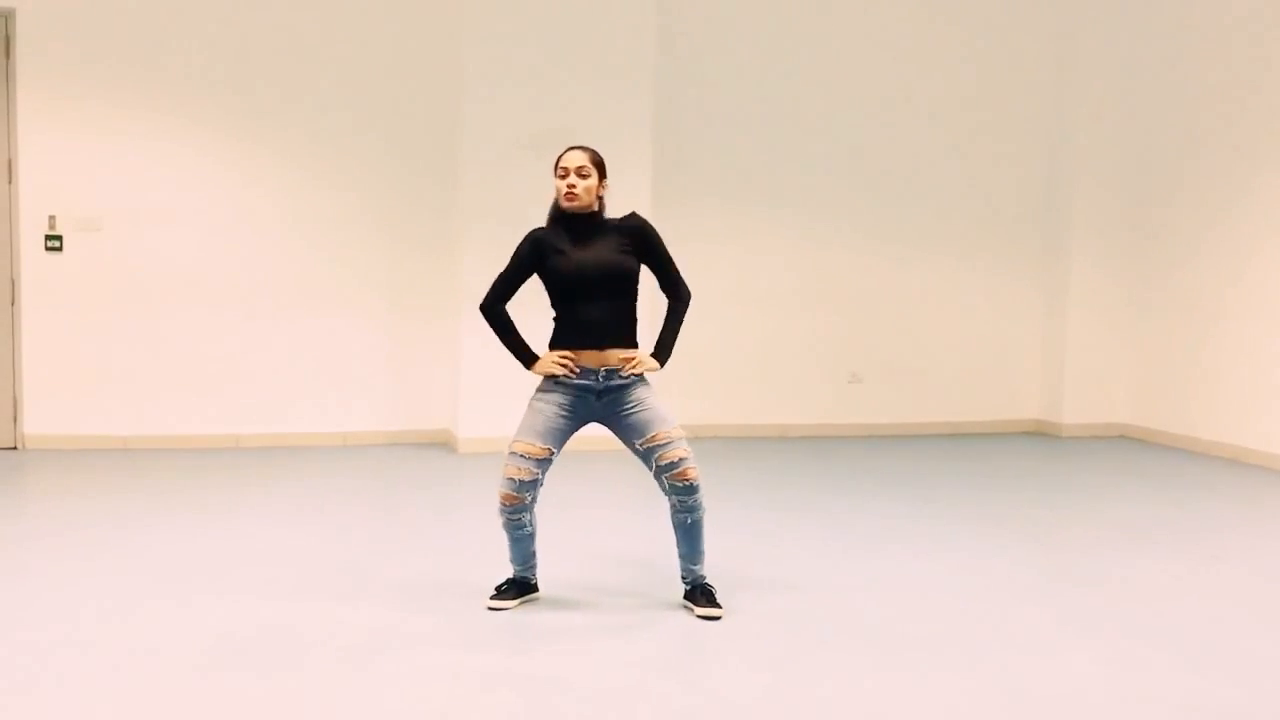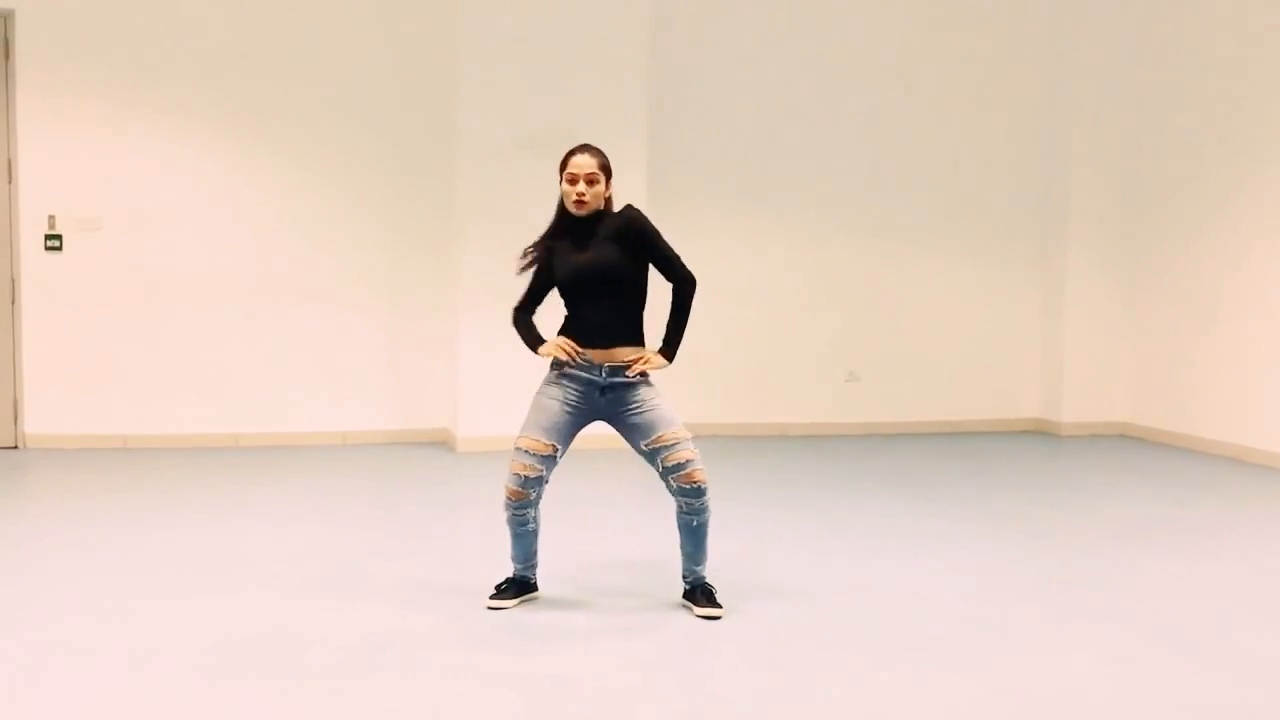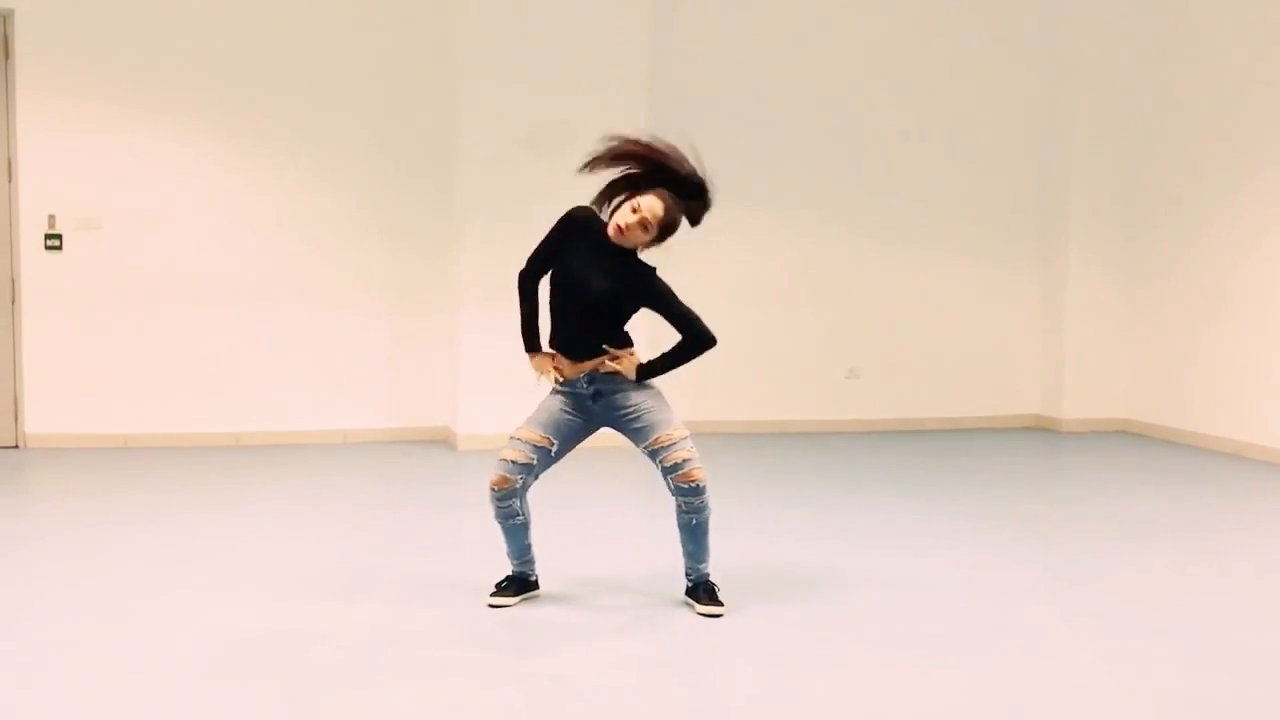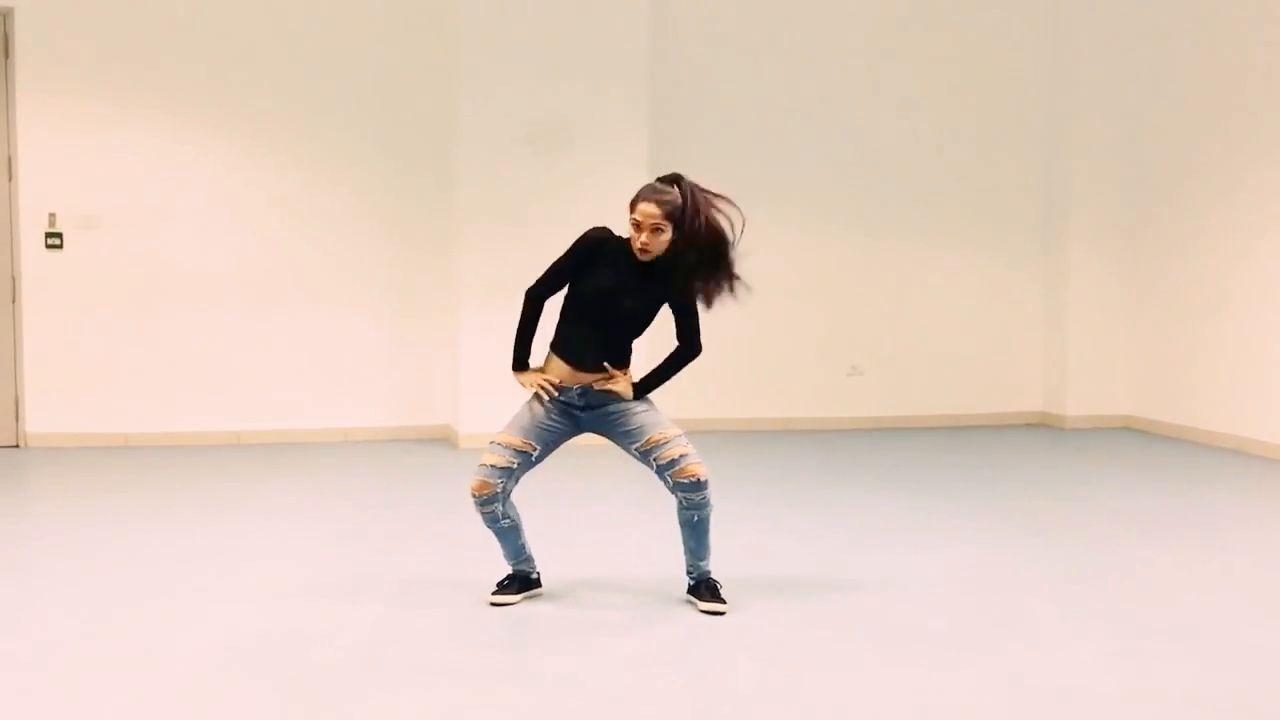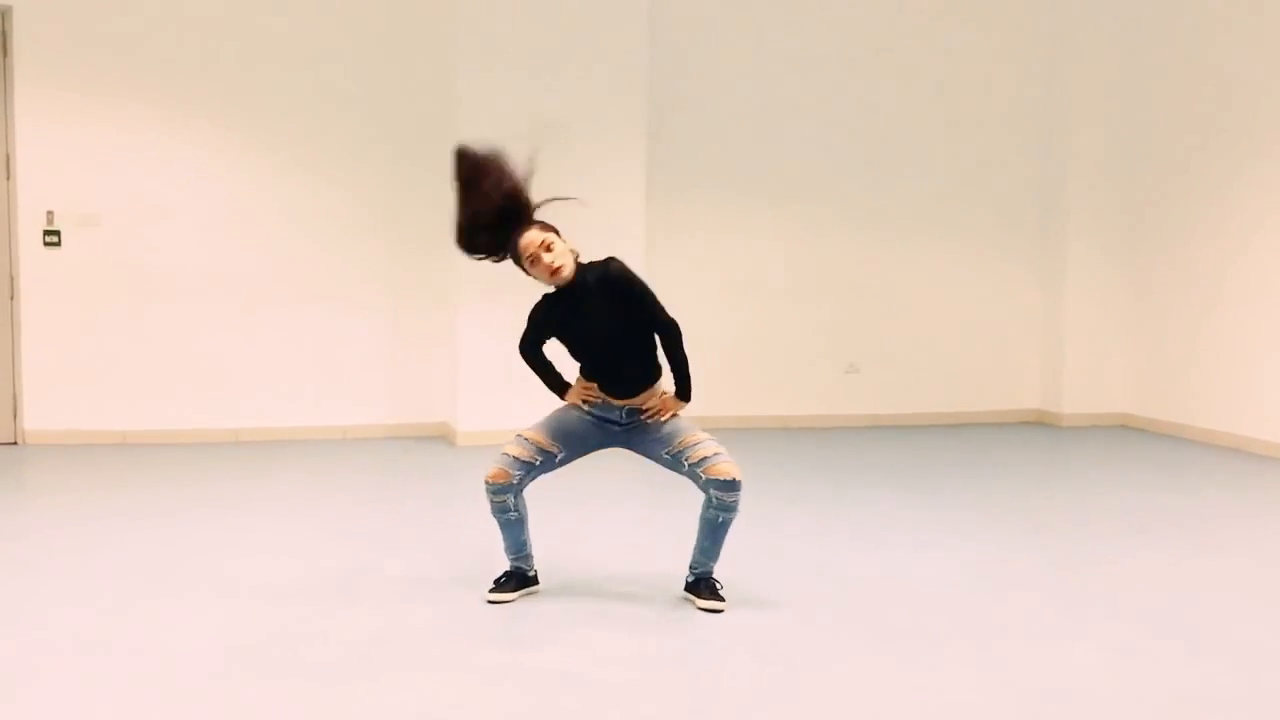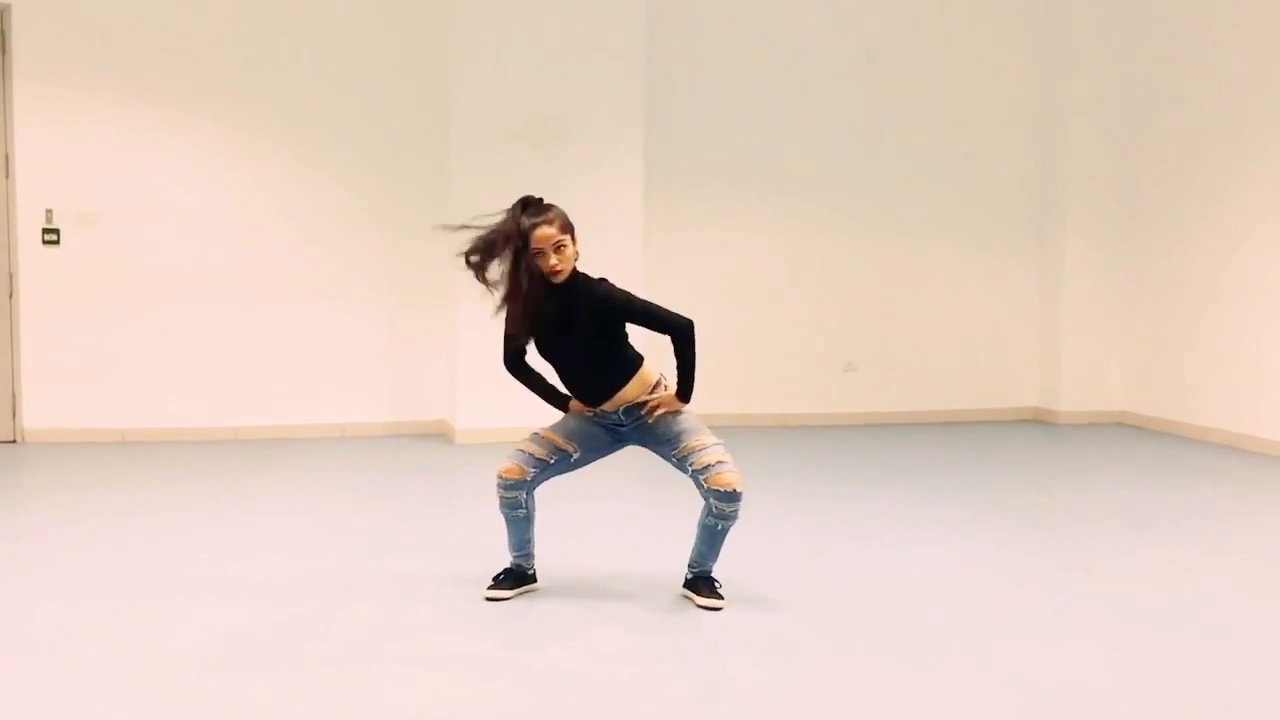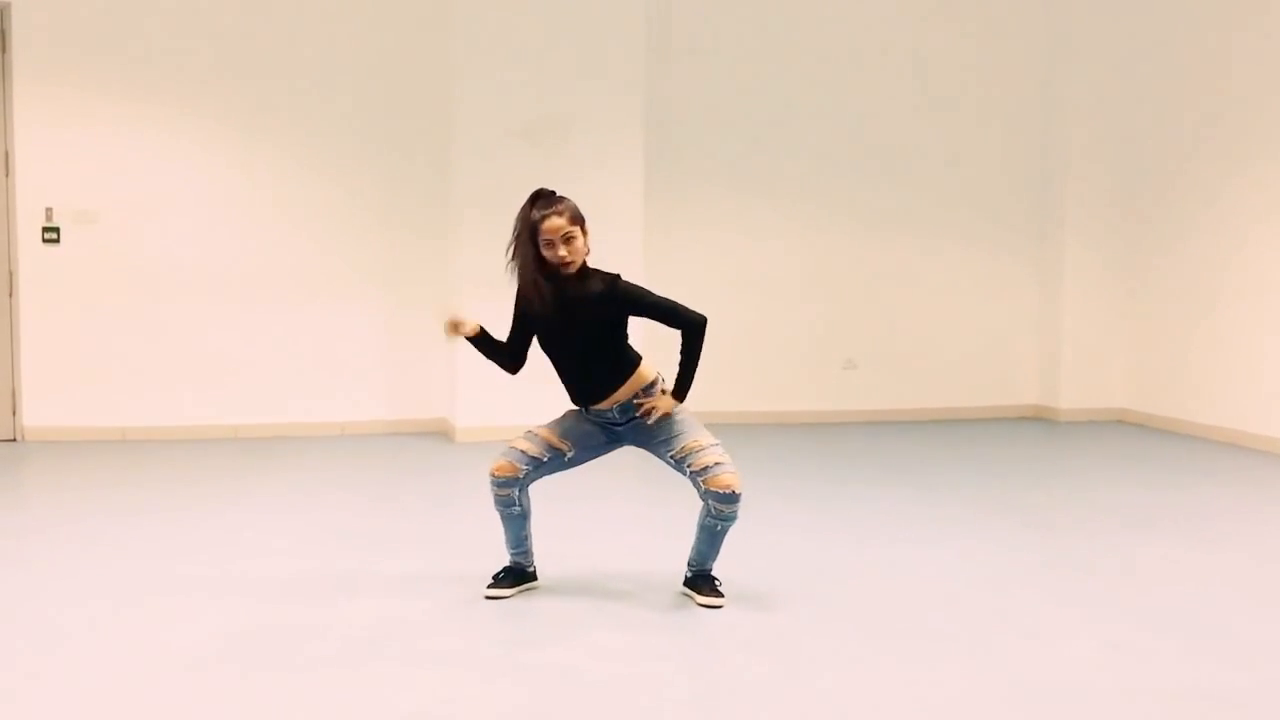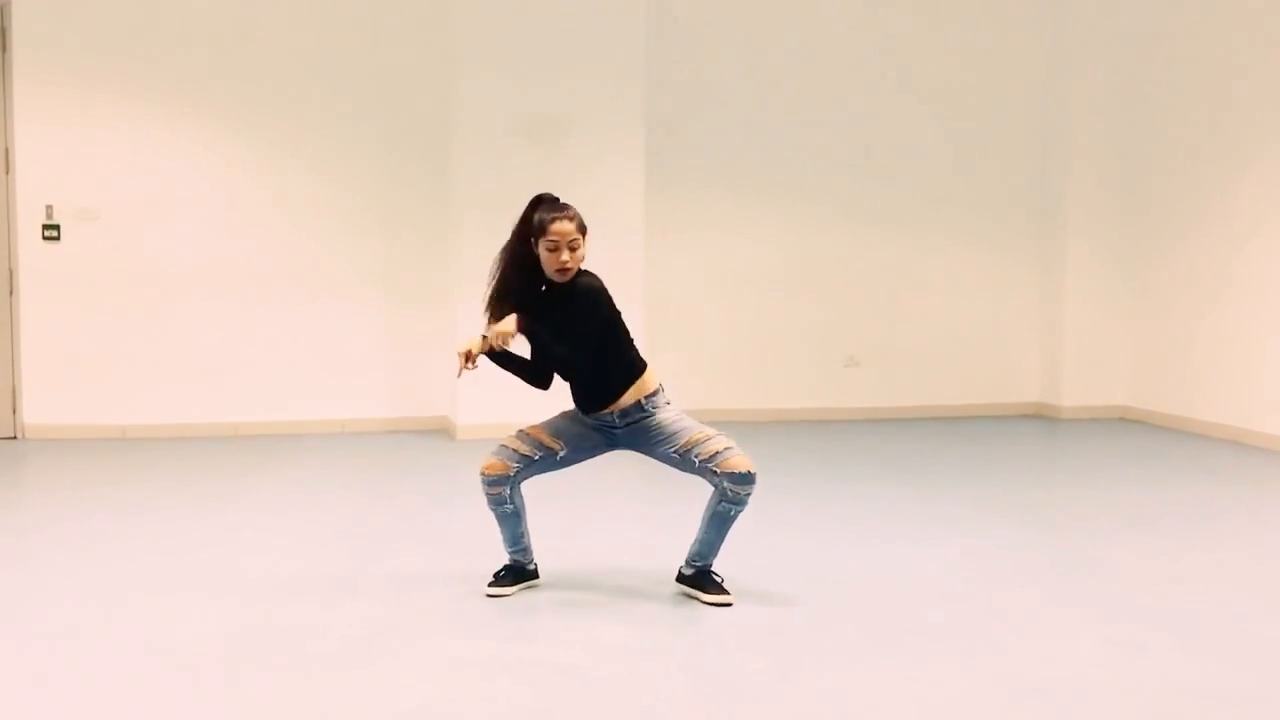
dt=0.3s
person 1, frame 1
left shoulder: (632, 231)
right shoulder: (543, 239)
left elbow: (679, 292)
right elbow: (492, 304)
left wrist: (658, 354)
right wrist: (530, 360)
left hip: (625, 383)
right hip: (563, 386)
left knee: (685, 479)
right knee: (513, 493)
left ankle: (696, 583)
right ankle: (524, 578)
person 1, frame 2
left shoulder: (629, 226)
right shoulder: (556, 245)
left elbow: (684, 282)
right elbow: (521, 310)
left wrist: (666, 352)
right wrist: (540, 344)
left hip: (629, 383)
right hip: (568, 380)
left knee: (692, 481)
right knee: (520, 488)
left ankle: (696, 583)
right ankle: (524, 578)
person 1, frame 3
left shoulder: (644, 280)
right shoulder: (579, 227)
left elbow: (702, 337)
right elbow: (529, 276)
left wrist: (644, 369)
right wrist: (533, 350)
left hip: (622, 392)
right hip: (566, 393)
left knee: (691, 481)
right knee: (502, 484)
left ankle: (698, 581)
right ankle: (522, 576)
person 1, frame 4
left shoulder: (670, 279)
right shoulder: (598, 245)
left elbow: (690, 345)
right elbow: (536, 294)
left wrist: (639, 386)
right wrist: (520, 366)
left hip: (613, 401)
right hip: (554, 398)
left knee: (692, 478)
right knee: (486, 489)
left ankle: (700, 579)
right ankle: (525, 573)
person 1, frame 5
left shoulder: (611, 275)
right shoulder: (547, 312)
left elbow: (666, 327)
right elbow: (529, 347)
left wrist: (681, 396)
right wrist: (562, 389)
left hip: (651, 415)
right hip: (592, 415)
left knee: (725, 479)
right knee: (500, 477)
left ankle: (700, 578)
right ankle: (521, 570)
person 1, frame 6
left shoulder: (598, 294)
right shoulder: (526, 299)
left elbow: (680, 326)
right elbow: (514, 360)
left wrist: (683, 393)
right wrist: (563, 403)
left hip: (650, 411)
right hip: (595, 420)
left knee: (725, 488)
right knee: (511, 475)
left ankle: (699, 575)
right ankle: (521, 569)
person 1, frame 7
left shoulder: (610, 290)
right shoulder: (533, 291)
left elbow: (695, 322)
right elbow: (513, 360)
left wrist: (678, 393)
right wrist: (473, 333)
left hip: (648, 409)
right hip: (592, 419)
left knee: (725, 487)
right knee: (504, 472)
left ankle: (698, 573)
right ankle: (521, 567)
person 1, frame 8
left shoulder: (588, 292)
right shoulder: (535, 301)
left elbow: (575, 362)
right elbow: (542, 377)
left wrist: (518, 324)
right wrist: (488, 346)
left hip: (646, 413)
right hip: (590, 422)
left knee: (739, 473)
right knee: (496, 470)
left ankle: (696, 570)
right ankle: (522, 564)
